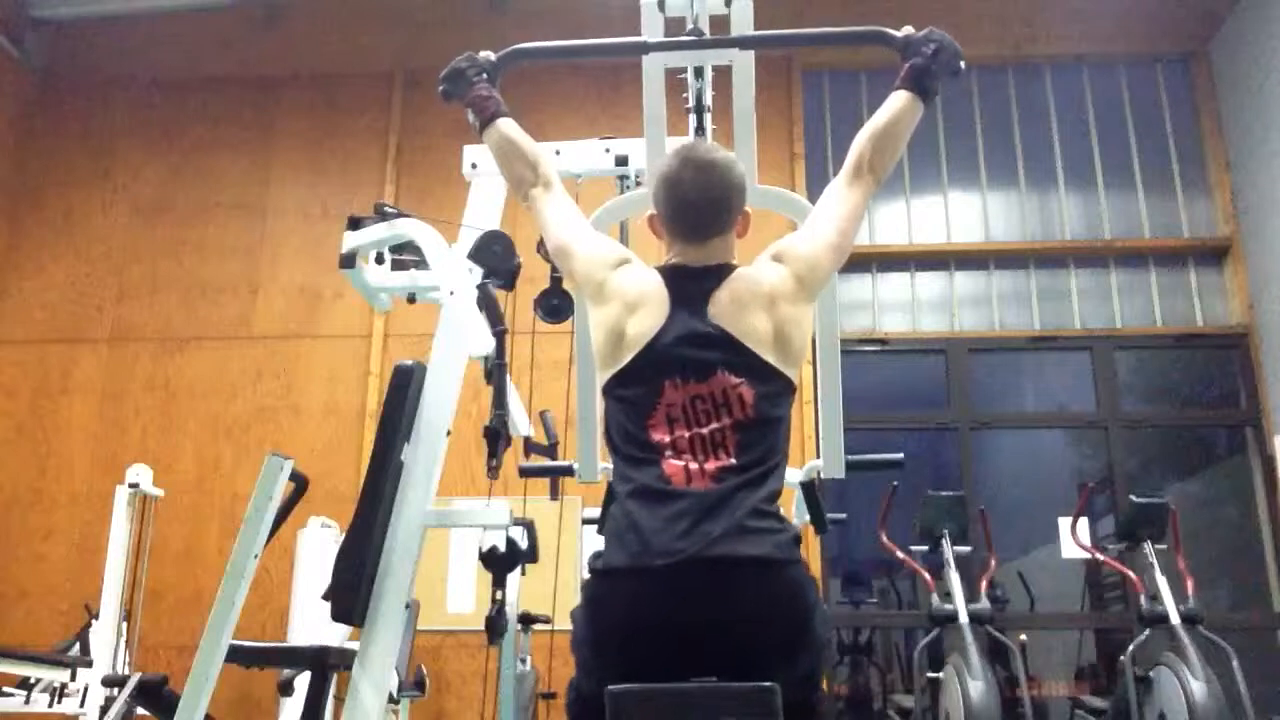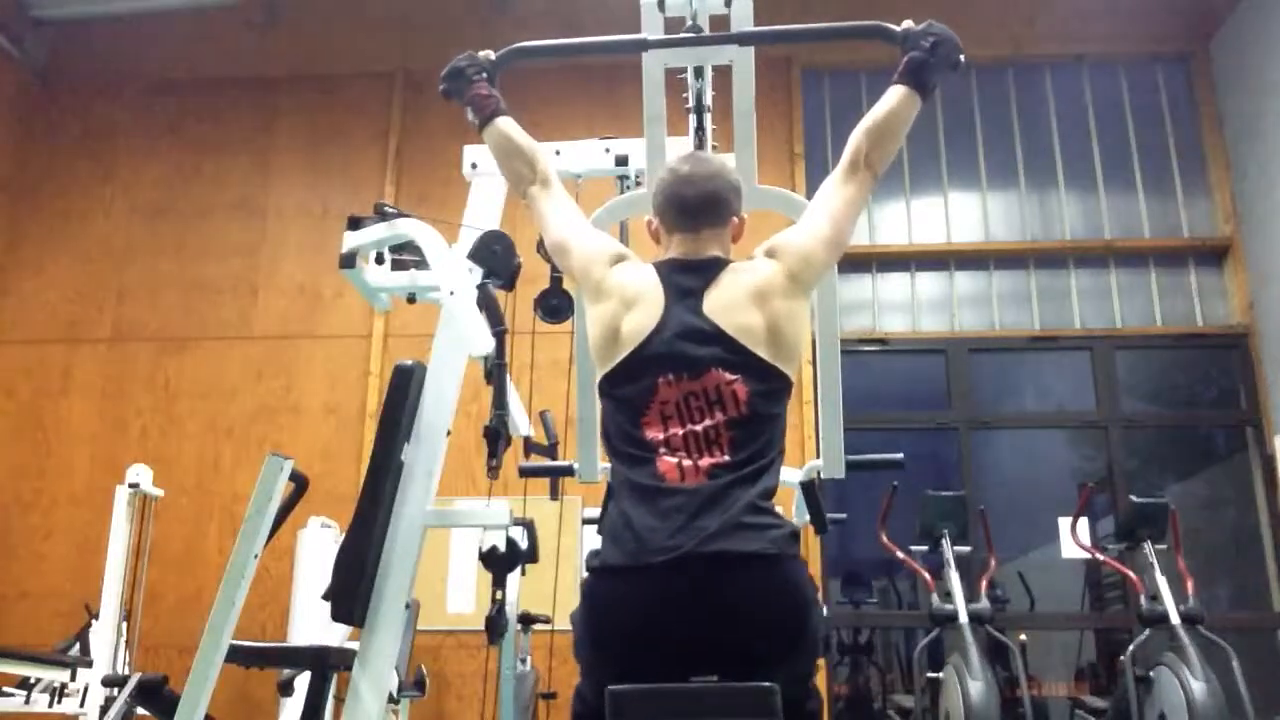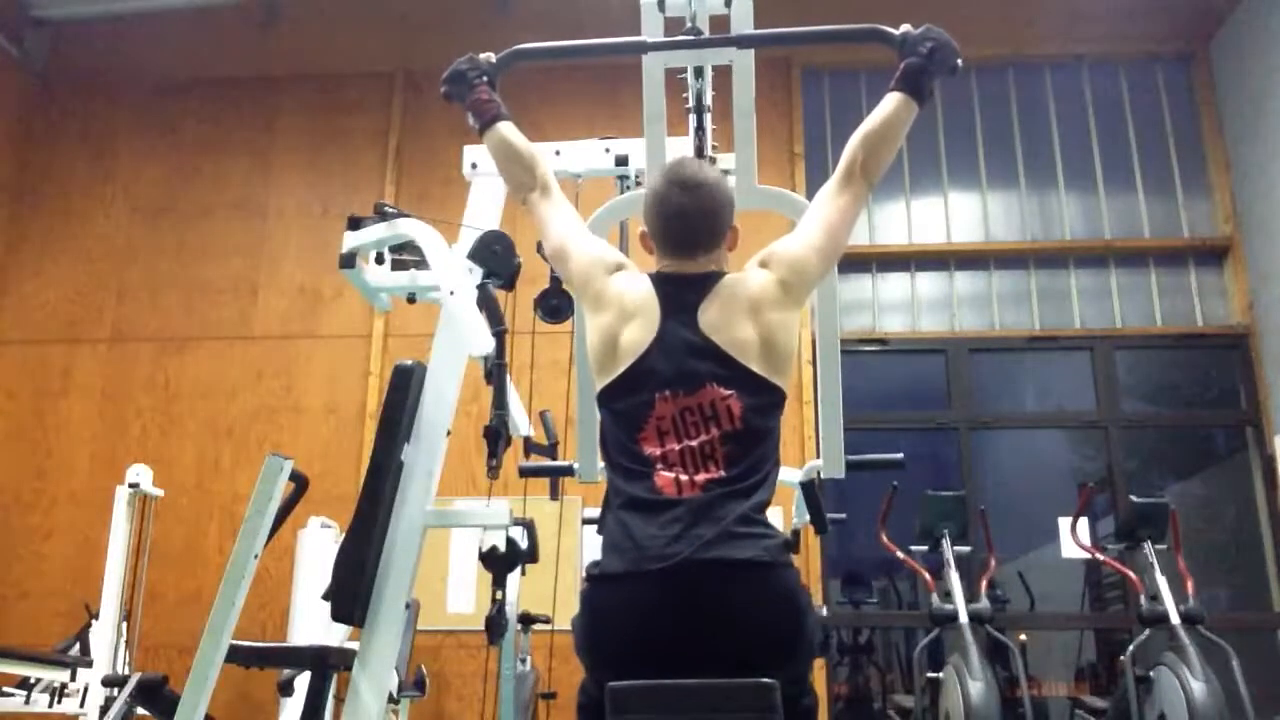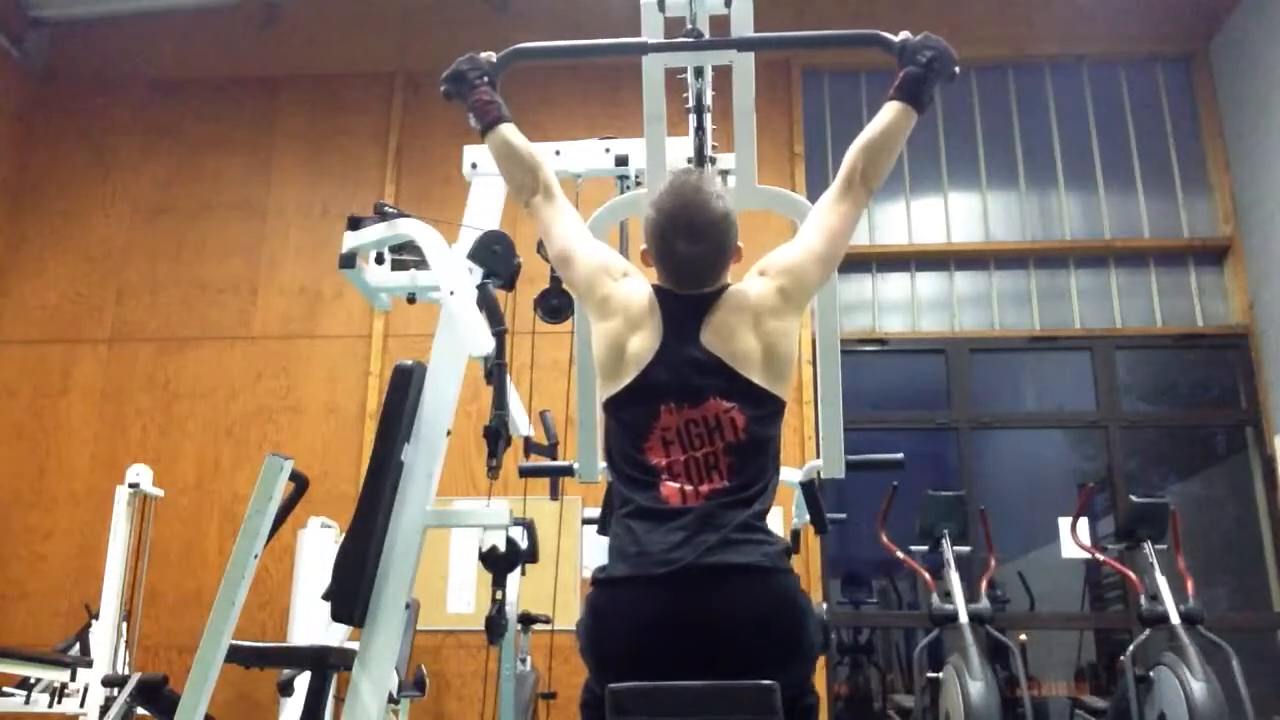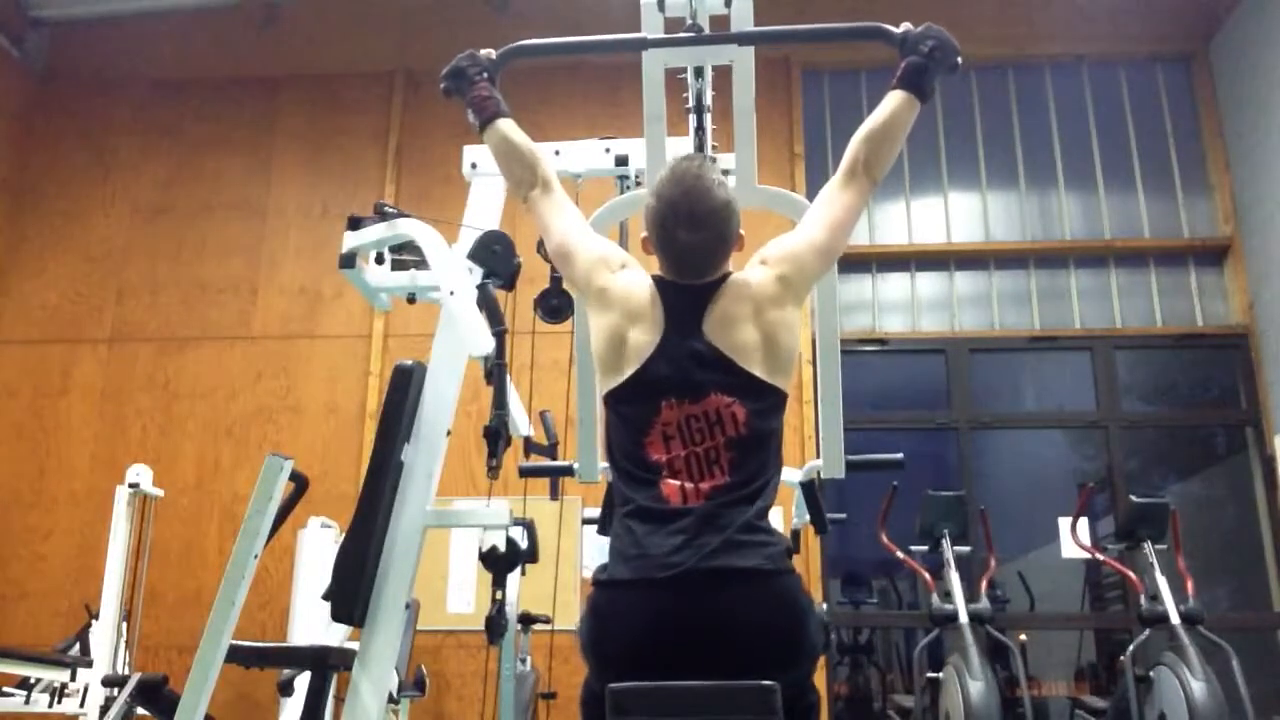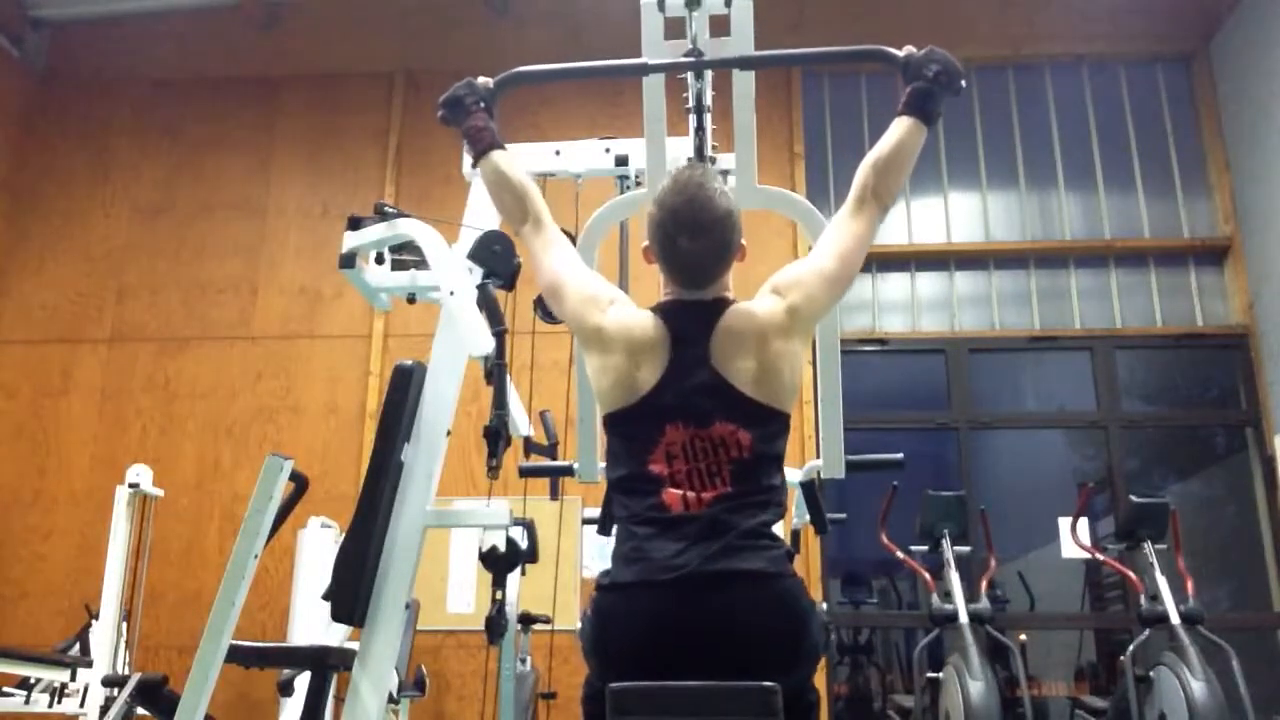
dt=0.4s
person 1, frame 1
left shoulder: (617, 288)
right shoulder: (780, 288)
left elbow: (539, 183)
right elbow: (860, 172)
left wrist: (484, 103)
right wrist: (918, 80)
left hip: (632, 593)
right hip: (764, 588)
person 1, frame 2
left shoulder: (614, 285)
right shoulder: (774, 282)
left elbow: (537, 182)
right elbow: (858, 167)
left wrist: (483, 102)
right wrist: (915, 74)
left hip: (630, 590)
right hip: (759, 583)
person 1, frame 3
left shoulder: (613, 298)
right shoulder: (769, 296)
left elbow: (537, 187)
right elbow: (854, 175)
left wrist: (484, 104)
right wrist: (913, 79)
left hip: (628, 599)
right hip: (755, 595)
person 1, frame 4
left shoulder: (618, 307)
right shoulder: (767, 305)
left elbow: (541, 193)
right elbow: (852, 185)
left wrist: (486, 106)
right wrist: (912, 87)
left hip: (632, 606)
right hip: (757, 602)
person 1, frame 5
left shoulder: (617, 301)
right shoulder: (770, 296)
left elbow: (539, 186)
right elbow: (856, 174)
left wrist: (484, 101)
right wrist: (913, 77)
left hip: (632, 606)
right hip: (759, 604)
person 1, frame 6
left shoulder: (611, 330)
right shoulder: (777, 322)
left elbow: (533, 221)
right elbow: (866, 202)
left wrist: (479, 131)
right wrist: (920, 100)
left hip: (635, 614)
right hip: (762, 611)
